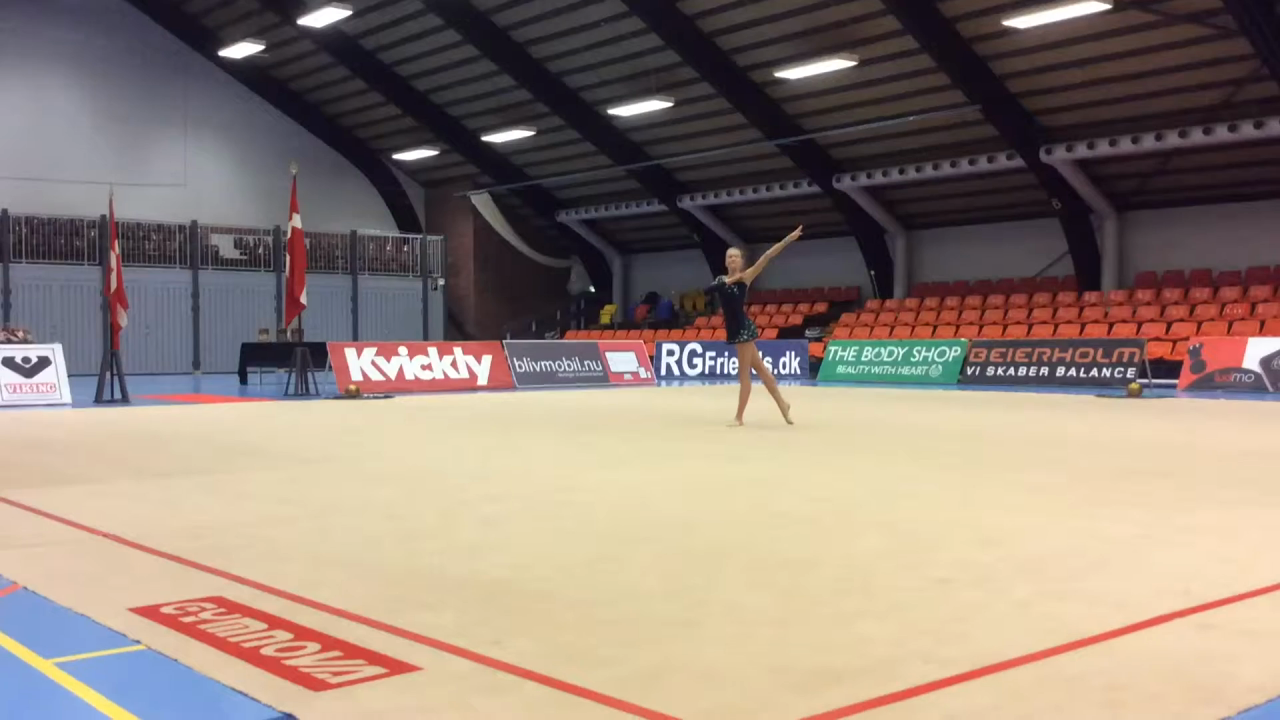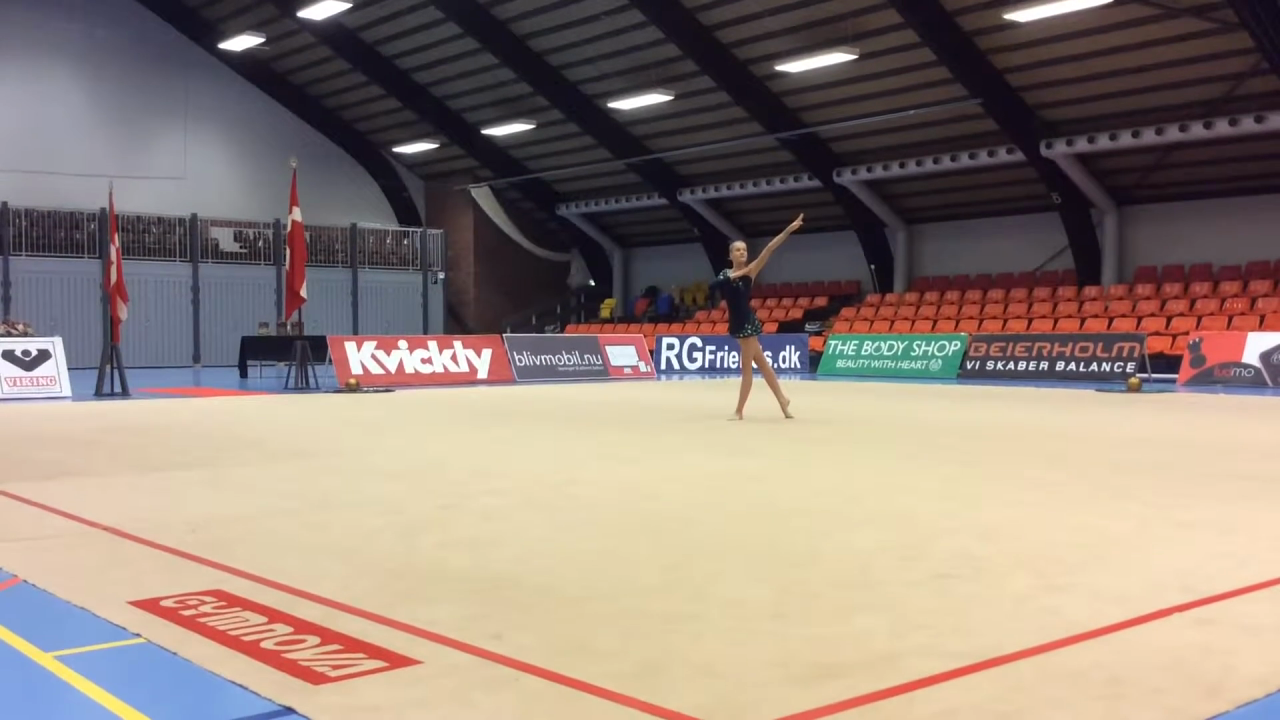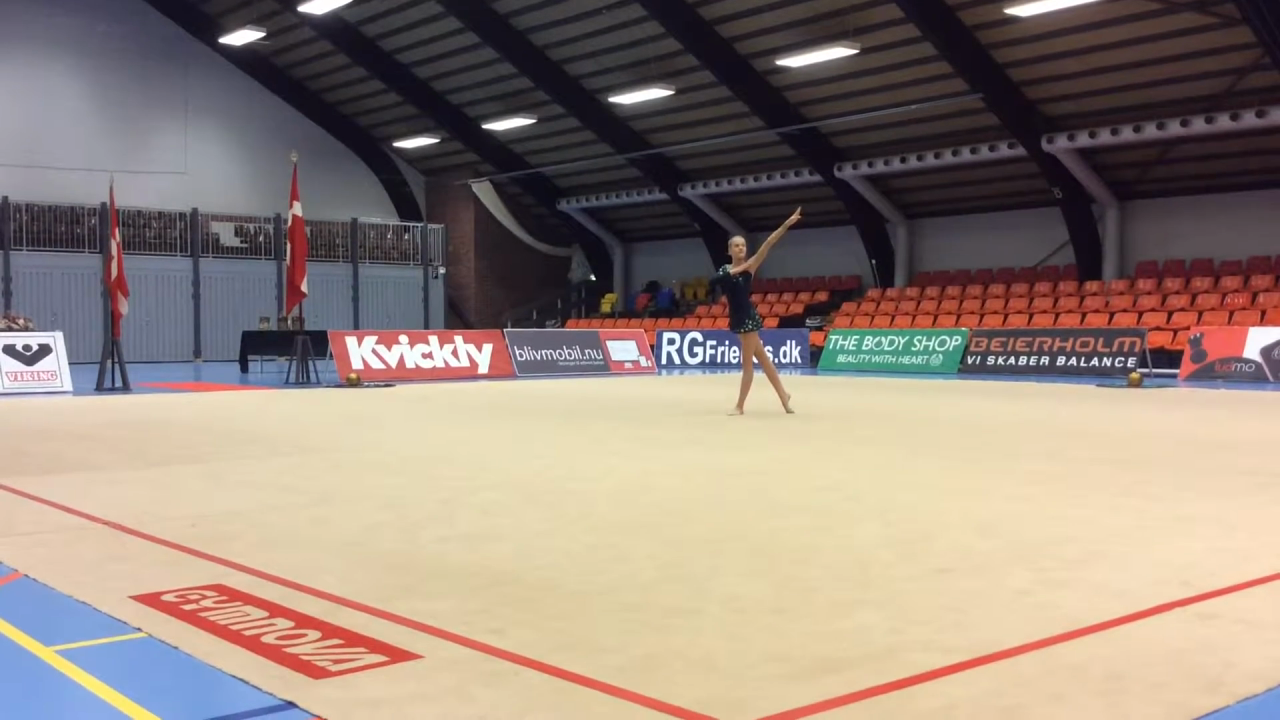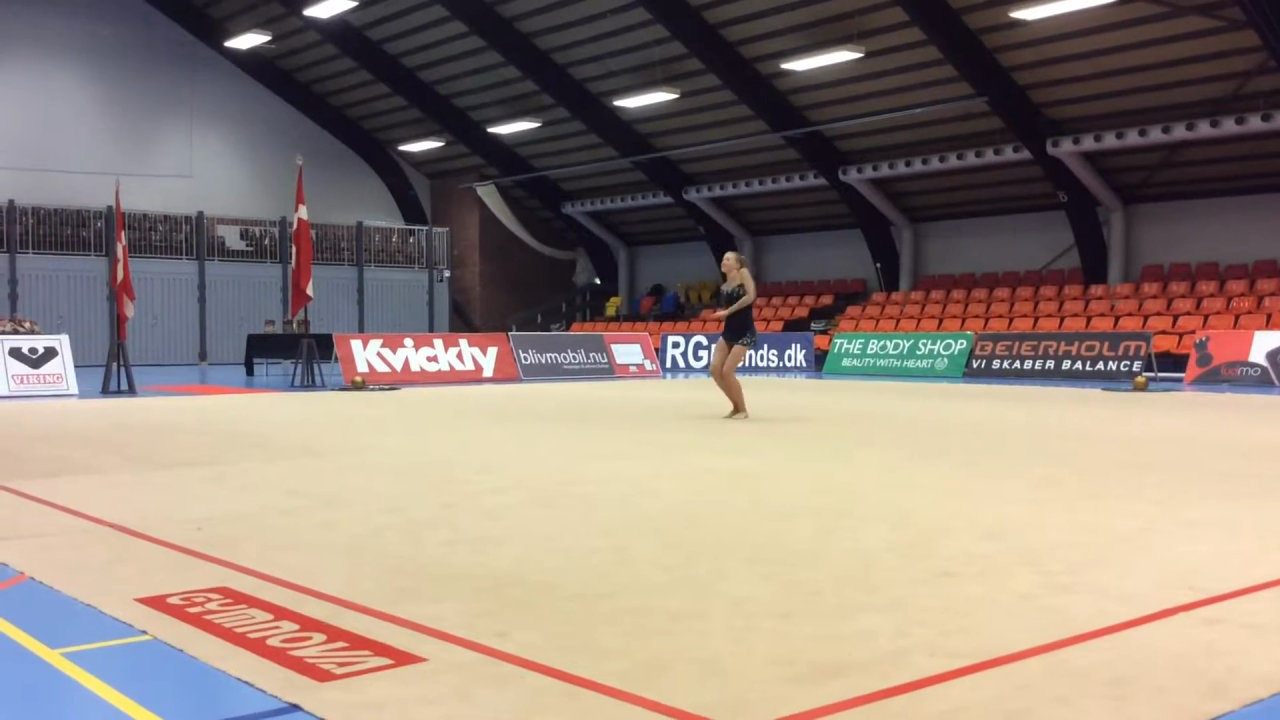
dt=1s
person 1, frame 1
left shoulder: (746, 277)
right shoulder: (721, 280)
left elbow: (767, 256)
right elbow: (708, 290)
left wrist: (787, 239)
right wrist: (727, 281)
left hip: (744, 327)
right hip: (733, 329)
left knee: (744, 373)
right knee: (759, 368)
left ankle: (739, 417)
right ankle: (782, 403)
person 1, frame 2
left shoulder: (750, 270)
right shoulder: (725, 274)
left elbow: (769, 249)
right elbow: (713, 285)
left wrist: (788, 230)
right wrist: (732, 276)
left hip: (748, 322)
right hip: (736, 323)
left knee: (746, 367)
right knee: (762, 363)
left ankle: (739, 411)
right ankle: (782, 399)
person 1, frame 3
left shoulder: (750, 265)
right shoulder: (725, 269)
left elbow: (769, 243)
right elbow: (713, 282)
left wrist: (786, 224)
right wrist: (732, 272)
left hip: (748, 317)
right hip: (737, 318)
left knee: (747, 362)
right knee: (762, 358)
left ankle: (740, 406)
right ankle: (783, 395)
person 1, frame 4
left shoulder: (744, 273)
right shoulder: (724, 287)
left elbow: (751, 296)
left wrist: (727, 312)
left hip: (745, 334)
right hip: (728, 332)
left knee: (727, 372)
right knee: (715, 369)
left ankle: (742, 409)
right ankle: (736, 407)
